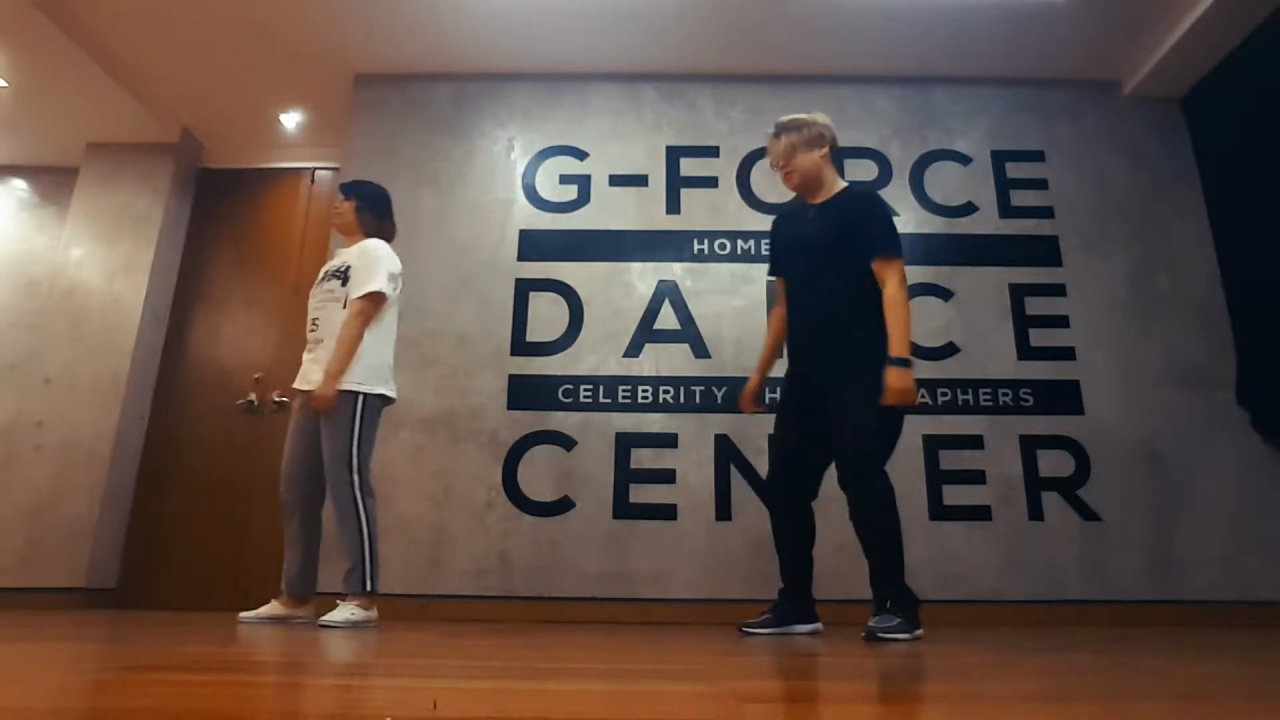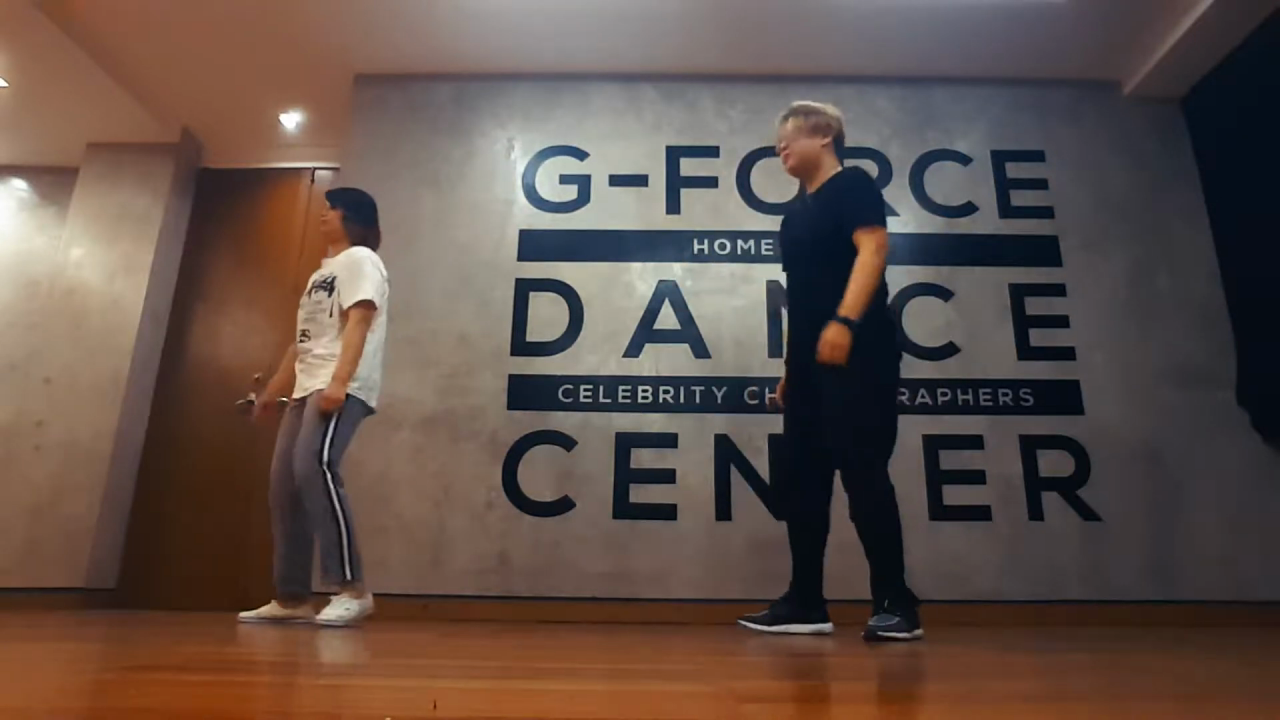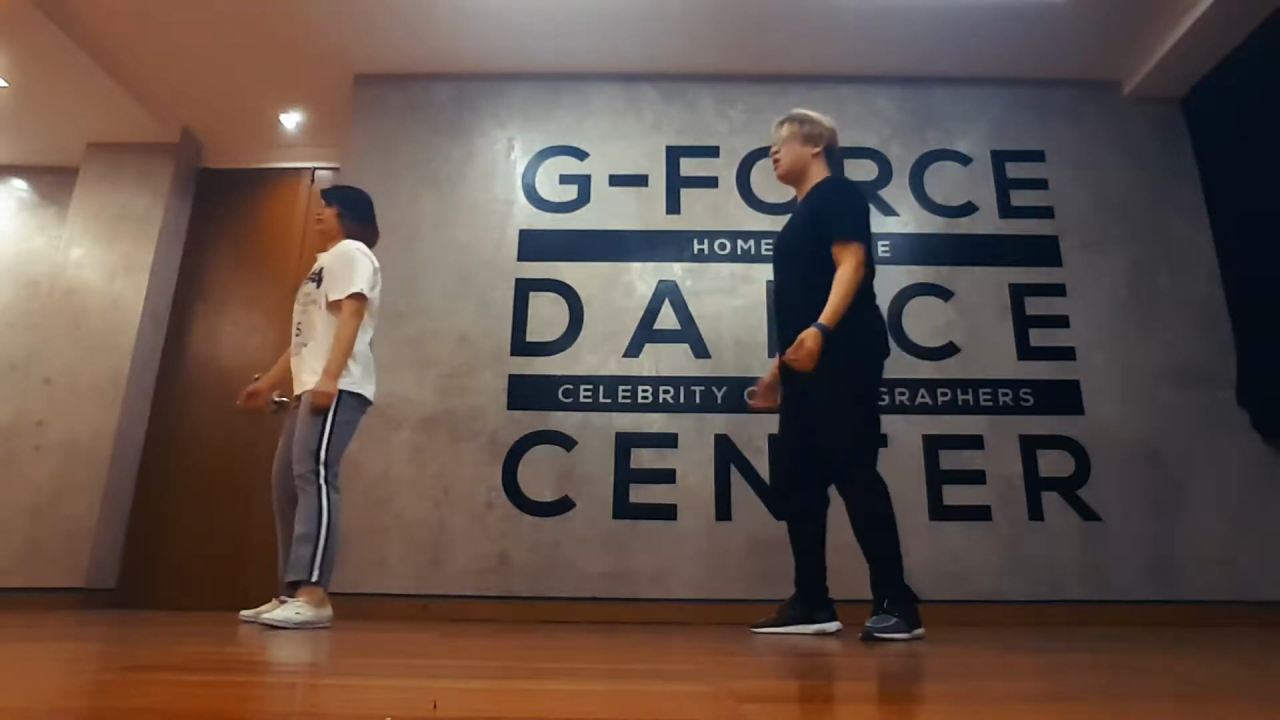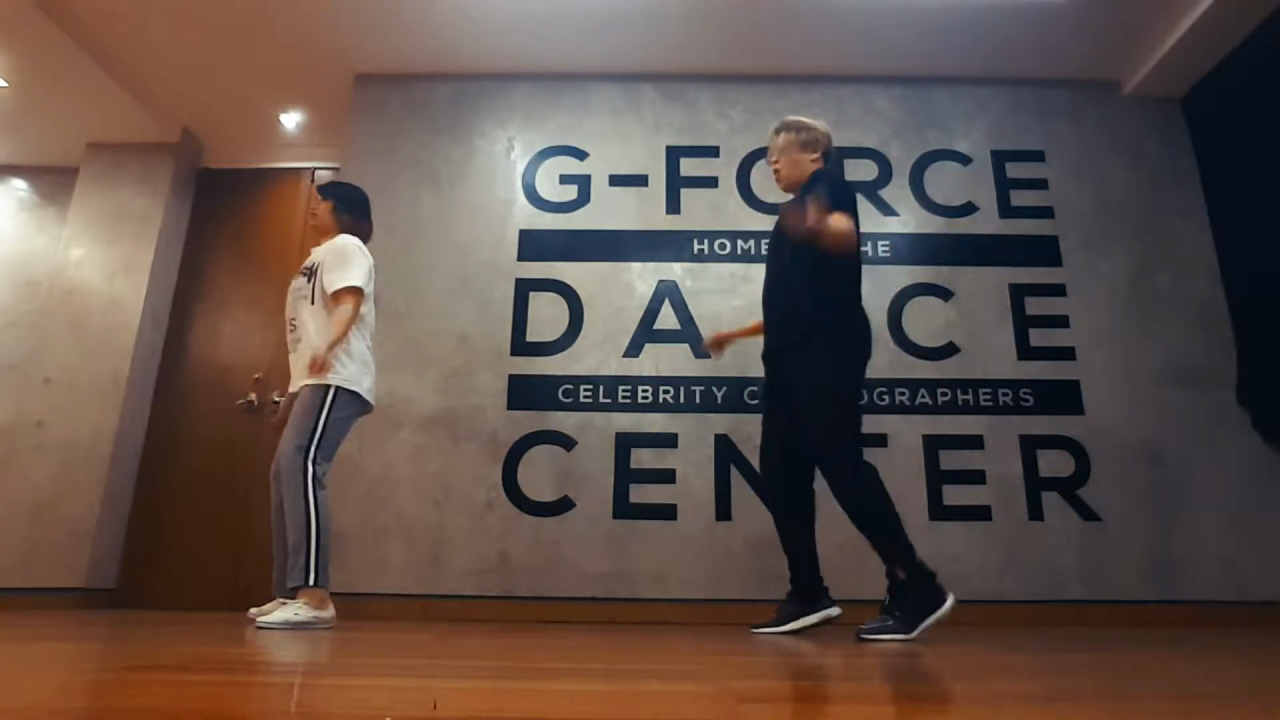
dt=0.2s
person 1, frame 1
left shoulder: (862, 205)
right shoulder: (785, 223)
left elbow: (892, 280)
left wrist: (899, 359)
right wrist: (760, 372)
left hip: (858, 369)
right hip: (804, 372)
left knee: (861, 475)
right knee: (785, 484)
left ankle: (896, 604)
right ankle: (796, 603)
person 1, frame 2
left shoulder: (852, 185)
right shoulder: (798, 211)
left elbow: (874, 249)
left wrist: (845, 321)
right wrist: (792, 366)
left hip: (857, 351)
right hip: (811, 358)
left knee: (862, 470)
right knee: (801, 476)
left ankle: (895, 604)
right ankle: (806, 601)
person 1, frame 3
left shoulder: (837, 194)
right shoulder: (799, 217)
left elbow: (850, 266)
left wrist: (821, 328)
right wrist: (778, 369)
left hip: (846, 356)
right hip: (807, 364)
left knee: (852, 471)
right knee: (796, 478)
left ankle: (895, 602)
right ankle: (812, 603)
person 1, frame 4
left shoulder: (823, 198)
right shoulder: (790, 220)
left elbow: (847, 234)
left wrist: (817, 227)
right wrist: (739, 332)
left hip: (828, 351)
right hip: (788, 358)
left knee: (839, 463)
right knee: (781, 474)
left ankle: (915, 585)
right ankle: (808, 595)
person 2, frame 1
left shoulder: (374, 252)
right shoulder: (334, 264)
left elbow: (361, 315)
left wrist: (332, 377)
right wrist: (306, 382)
left hip: (354, 385)
right hip: (316, 385)
left knee: (346, 477)
right knee: (297, 483)
left ankle: (360, 598)
right ankle: (295, 597)
person 2, frame 2
left shoulder: (360, 260)
right shoulder: (323, 271)
left elbow: (358, 322)
left wrist: (339, 382)
right wrist: (273, 390)
left hip: (342, 388)
right hip: (308, 390)
left knee: (316, 468)
right knee: (284, 484)
left ankle: (352, 588)
right ankle: (292, 597)
person 2, frame 3
left shoulder: (352, 253)
right shoulder: (327, 262)
left elbow: (352, 313)
left wrist: (330, 377)
right wrist: (268, 382)
left hip: (339, 385)
right hip: (312, 385)
left knee: (314, 470)
right knee: (286, 479)
left ankle: (313, 596)
right ankle: (291, 594)
person 2, frame 4
left shoulder: (345, 247)
right shoulder: (321, 257)
left elbow: (349, 305)
left wrist: (327, 348)
right wrist: (293, 396)
left hip: (335, 381)
right hip: (314, 382)
left knee: (301, 469)
right knee: (284, 475)
left ankle: (314, 596)
right ankle: (292, 592)
